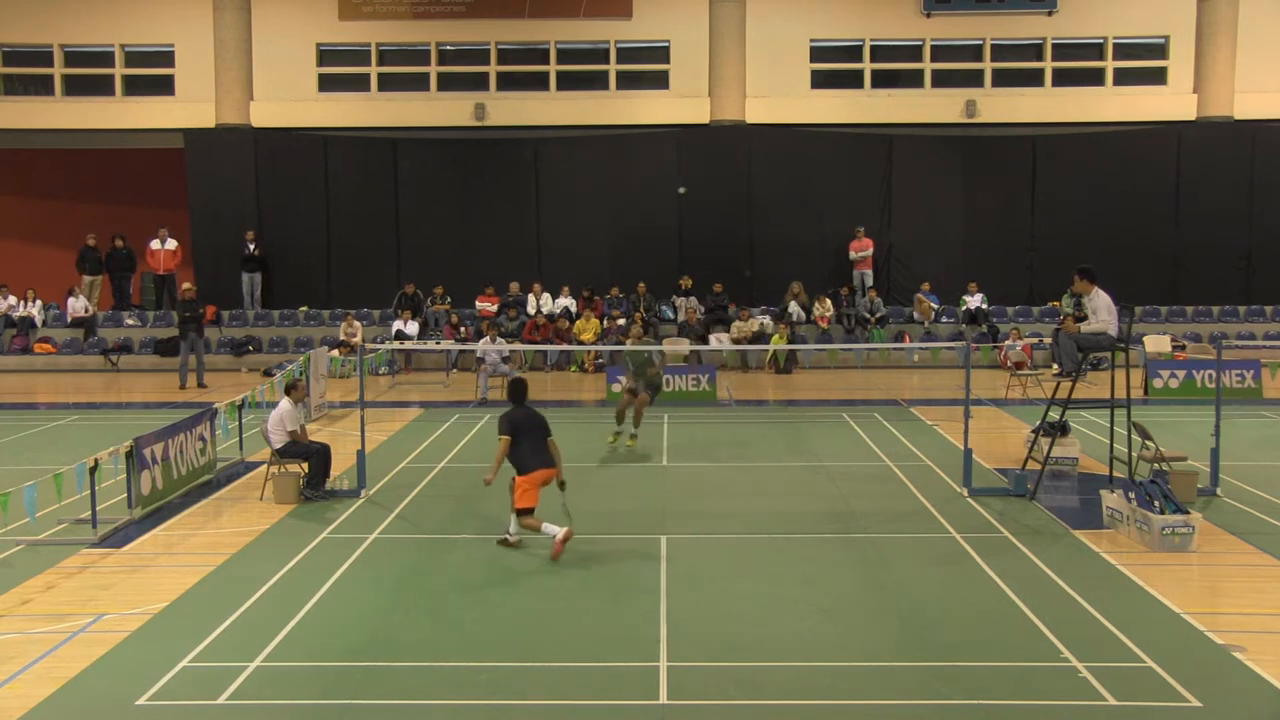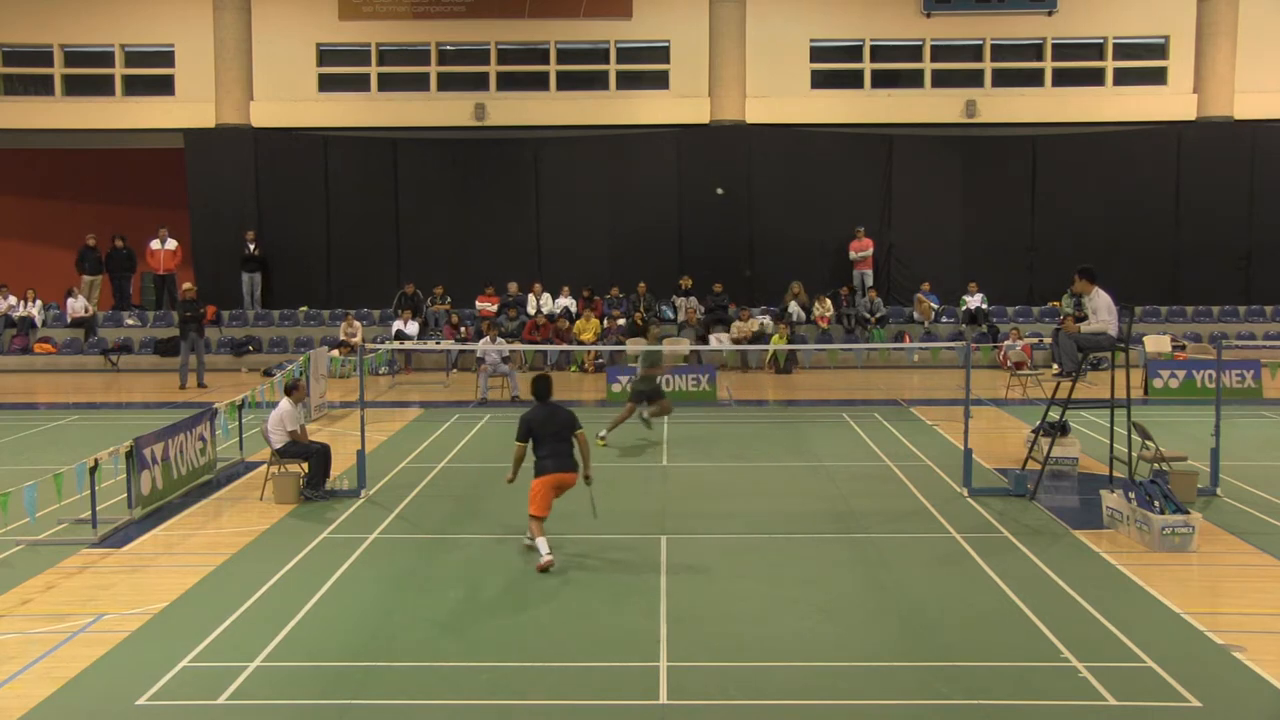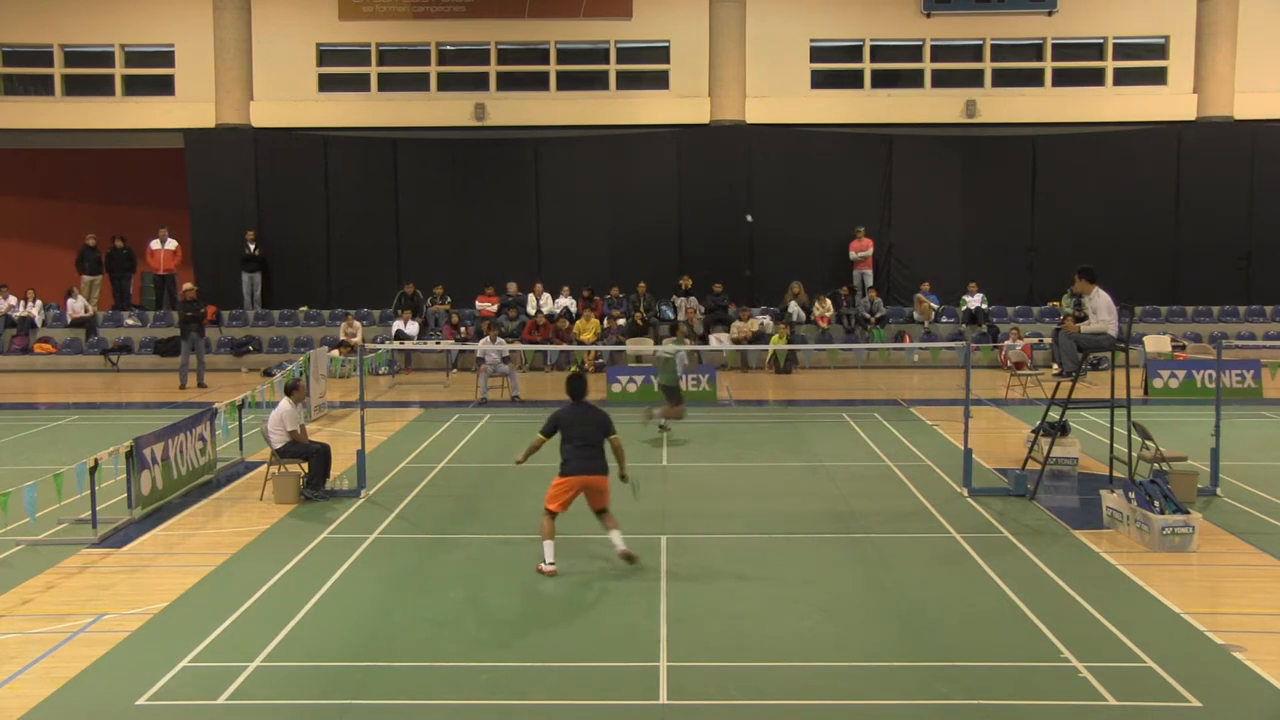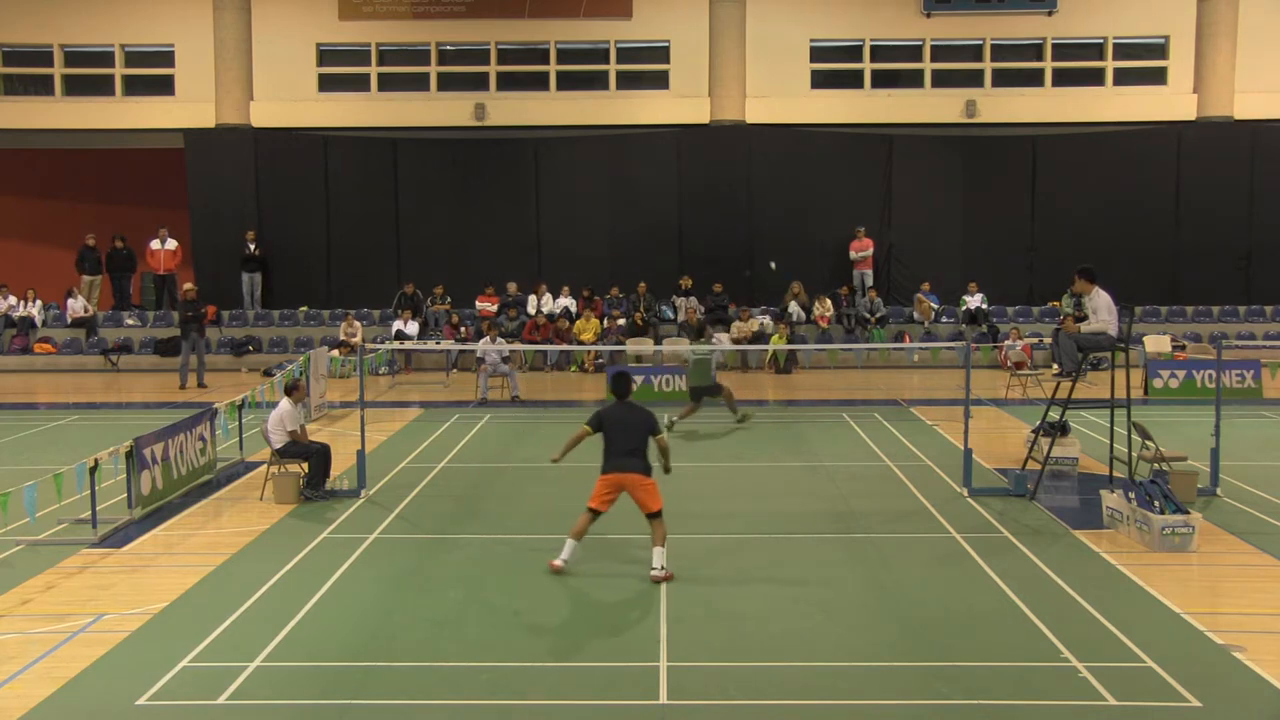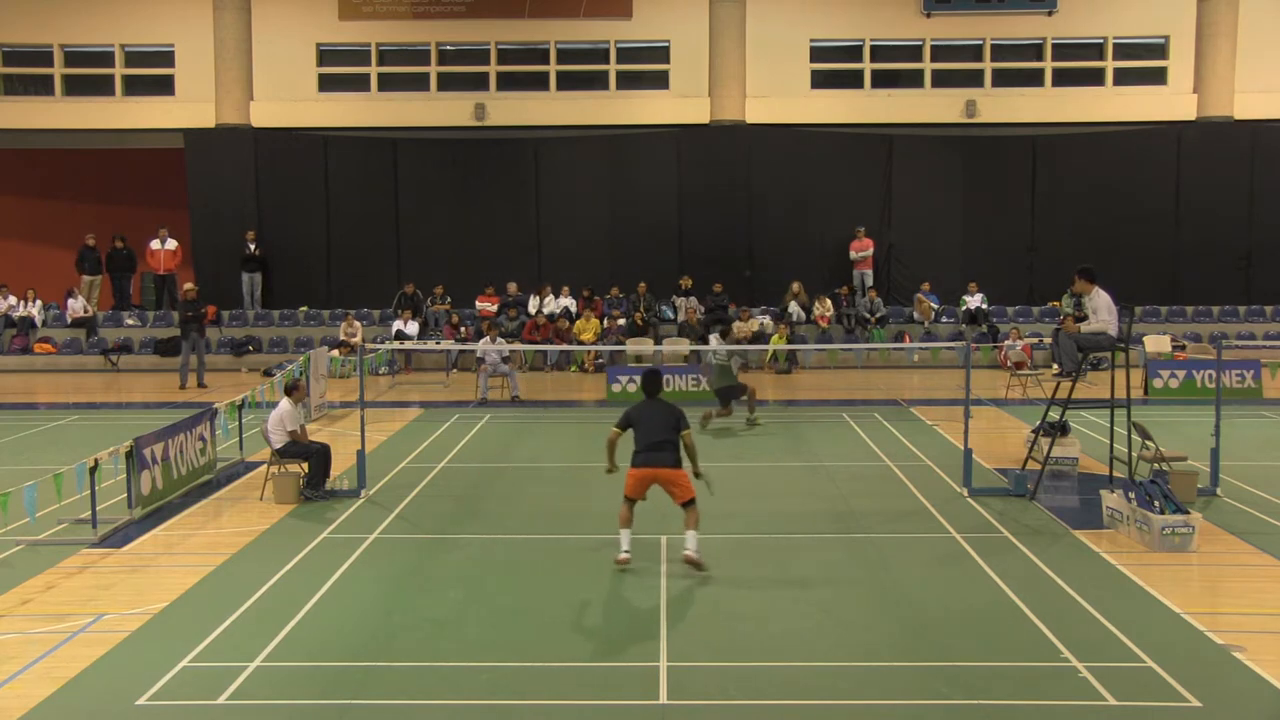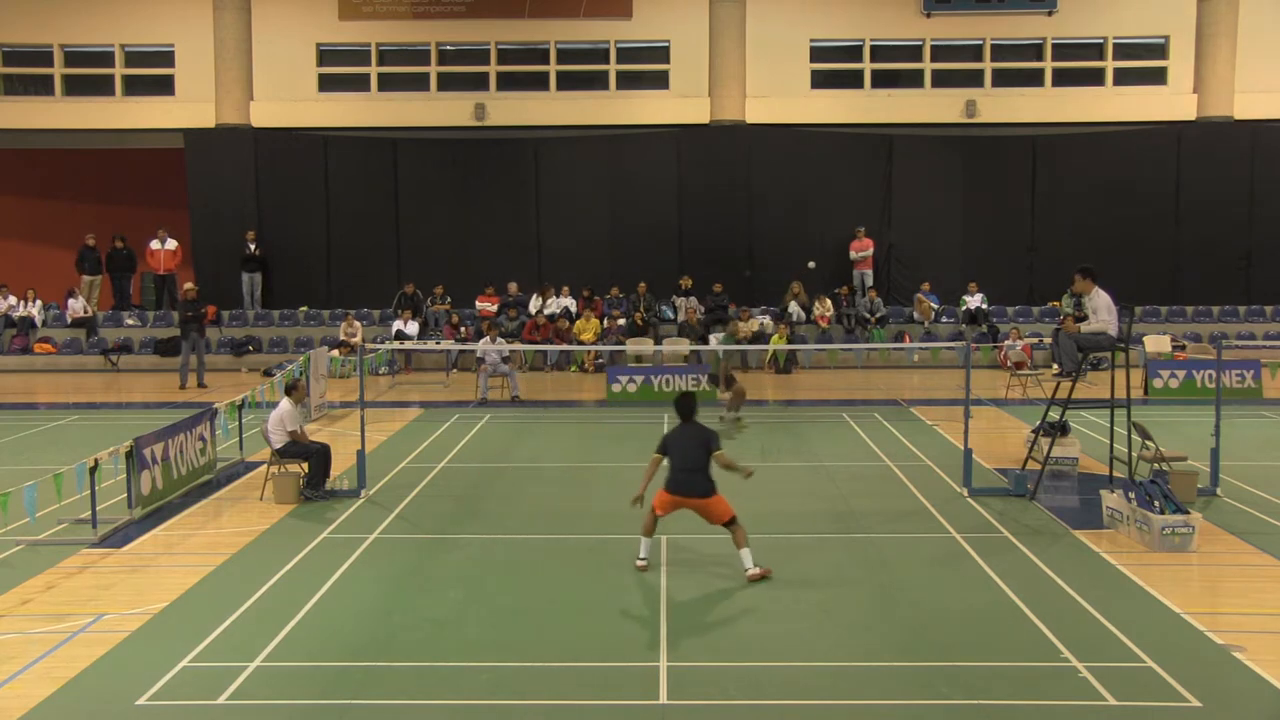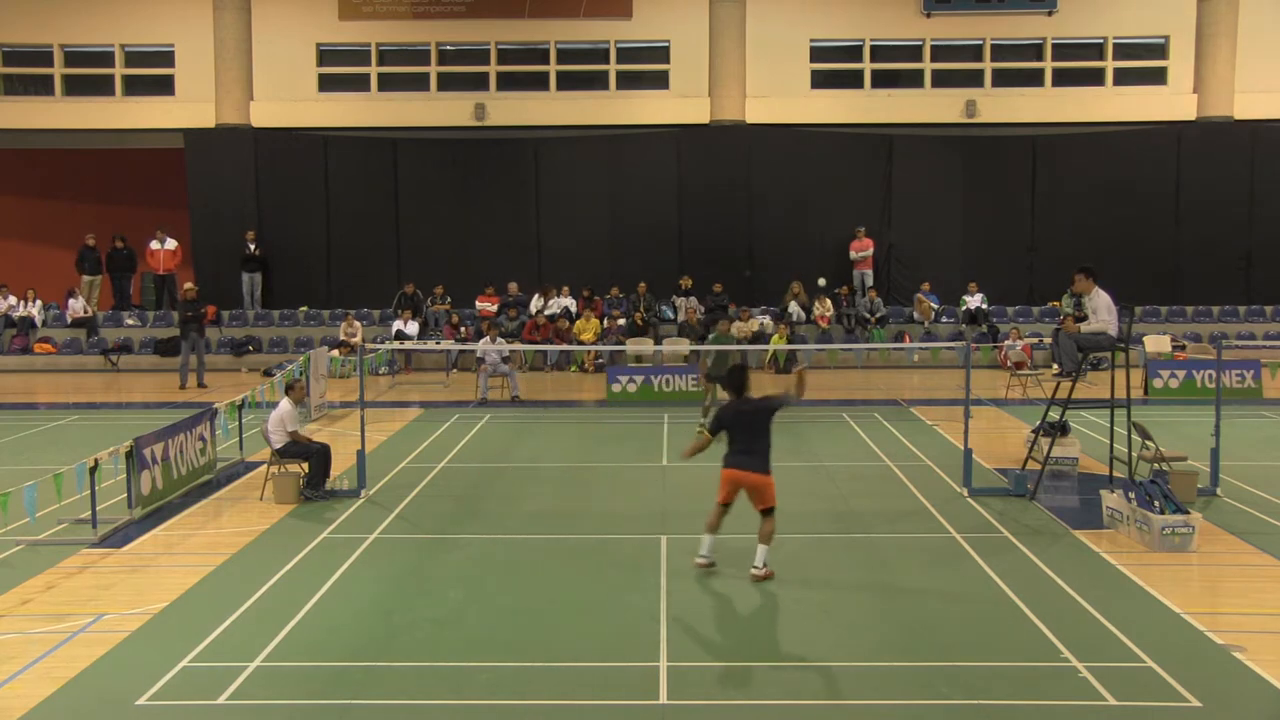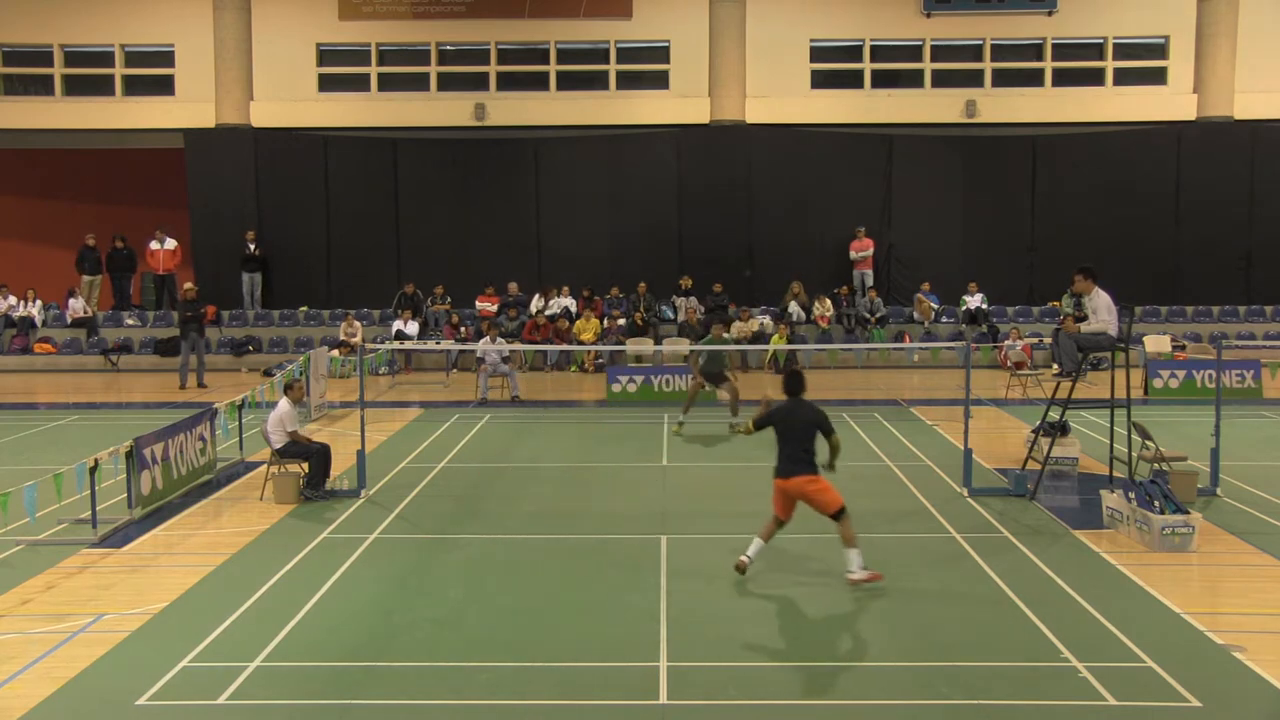
dt=0.2s
person 1, frame 1
left shoulder: (506, 418)
right shoulder: (539, 417)
left elbow: (504, 446)
right elbow: (552, 446)
left wrist: (493, 473)
right wrist: (560, 474)
left hip: (530, 471)
right hip: (548, 468)
left knee: (525, 519)
right knee: (515, 487)
left ankle: (559, 533)
right ankle: (512, 535)
person 1, frame 2
left shoulder: (527, 418)
right shoulder: (567, 414)
left elbow: (520, 451)
right elbow: (582, 440)
left wrist: (513, 474)
right wrist: (587, 470)
left hip: (546, 472)
right hip: (570, 471)
left knee: (535, 519)
right knee: (542, 499)
left ankle: (546, 555)
right ankle: (532, 539)
person 1, frame 3
left shoulder: (559, 415)
right shoulder: (601, 415)
left elbow: (538, 442)
right elbow: (616, 445)
left wrist: (523, 457)
right wrist: (622, 469)
left hip: (571, 473)
right hip: (599, 473)
left knee: (548, 515)
right knee: (603, 512)
left ankle: (549, 563)
right ankle: (621, 547)
person 1, frame 4
left shoulder: (603, 414)
right shoulder: (646, 414)
left elbow: (581, 435)
right elbow: (663, 444)
left wrist: (560, 455)
right wrist: (667, 463)
left hip: (611, 473)
right hip: (640, 474)
left knee: (589, 515)
right knee: (656, 520)
left ankle: (562, 560)
right ankle: (657, 568)
person 1, frame 5
left shoulder: (632, 411)
right shoulder: (675, 411)
left elbow: (612, 438)
right elbow: (688, 442)
left wrist: (611, 462)
right wrist: (696, 467)
left hip: (640, 466)
right hip: (670, 467)
left knee: (628, 503)
right knee: (691, 507)
left ankle: (624, 552)
right ankle: (691, 551)
person 1, frame 6
left shoulder: (669, 436)
right shoulder: (708, 434)
left elbow: (654, 463)
right elbow: (721, 460)
left wrist: (642, 491)
right wrist: (742, 470)
left hip: (674, 491)
right hip: (703, 493)
left knee: (653, 512)
right knee: (734, 526)
left ankle: (643, 558)
right ankle: (751, 569)
person 1, frame 7
left shoulder: (724, 412)
right shoulder: (765, 404)
left elbow: (704, 442)
right elbow: (797, 395)
left wrist: (688, 452)
right wrist: (800, 376)
left hip: (731, 469)
right hip: (758, 471)
left knee: (721, 509)
right knee: (768, 516)
left ankle: (703, 556)
right ankle: (758, 567)
person 1, frame 8
left shoulder: (775, 412)
right shoulder: (816, 413)
left elbow: (747, 430)
right elbow: (835, 444)
left wrist: (763, 411)
right wrist: (831, 461)
left hip: (782, 478)
right hip: (806, 477)
left knee: (777, 521)
right knee: (842, 517)
left ankle: (747, 557)
right ankle: (856, 571)
